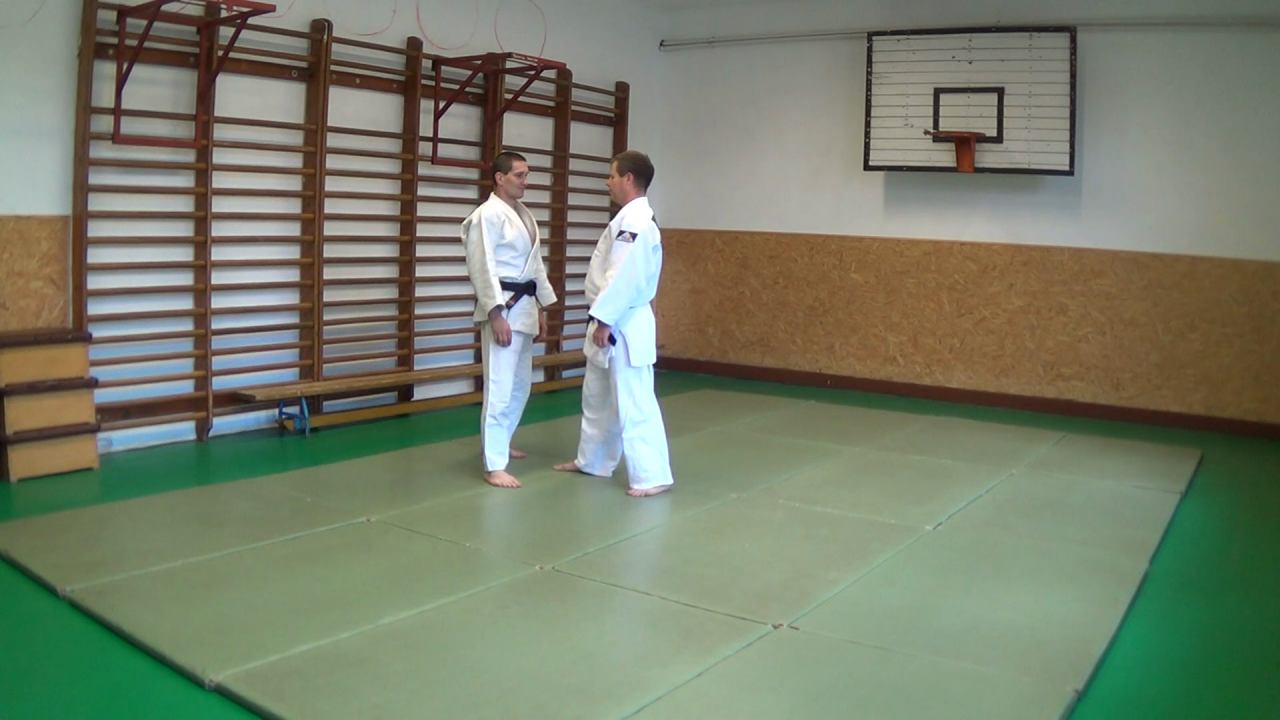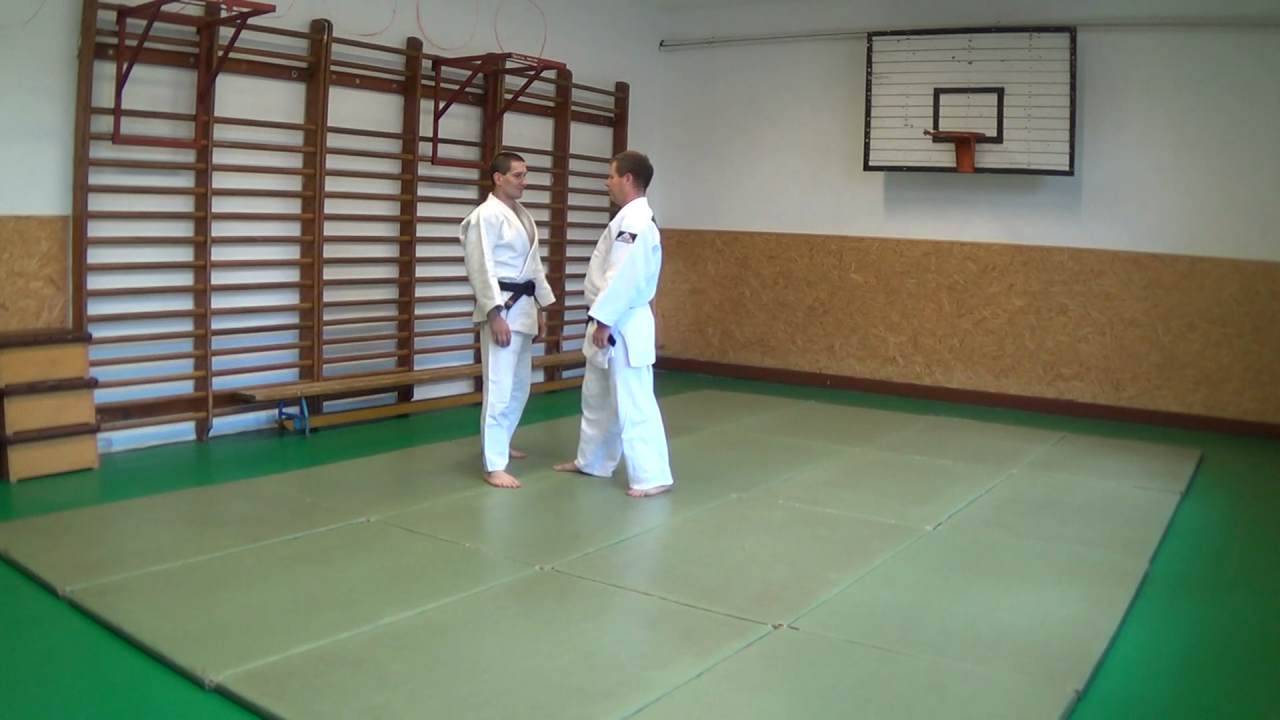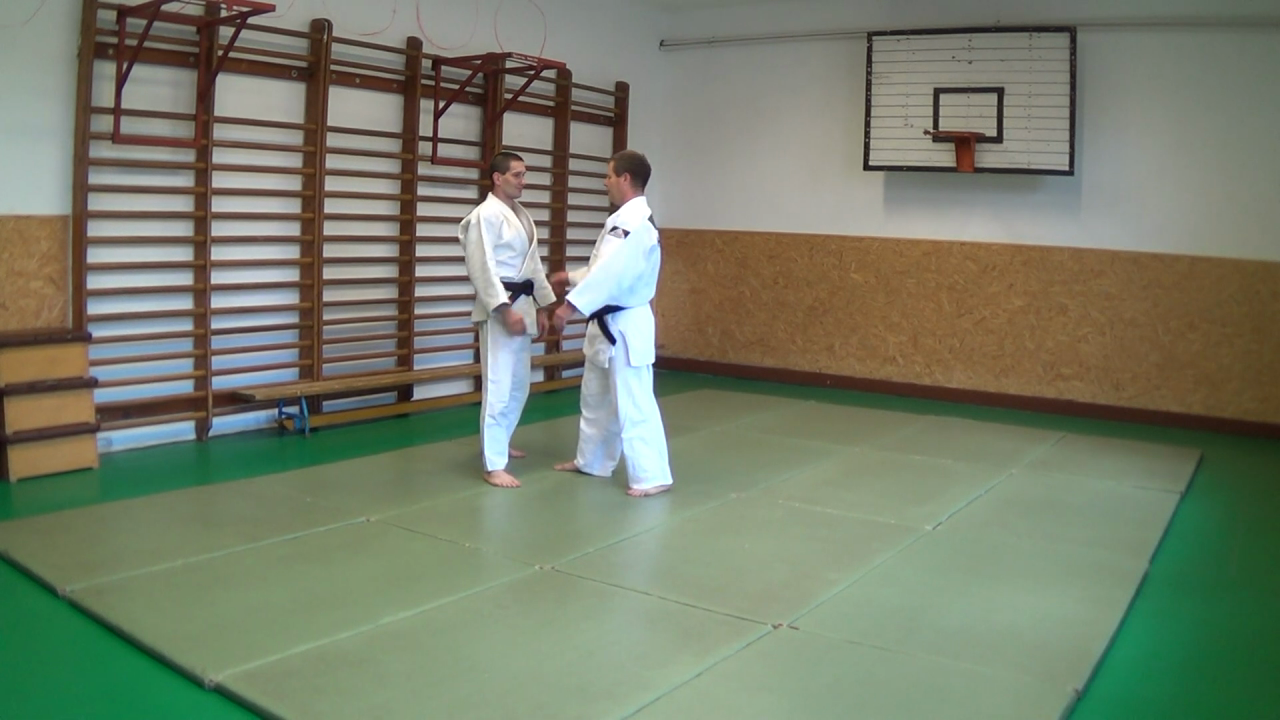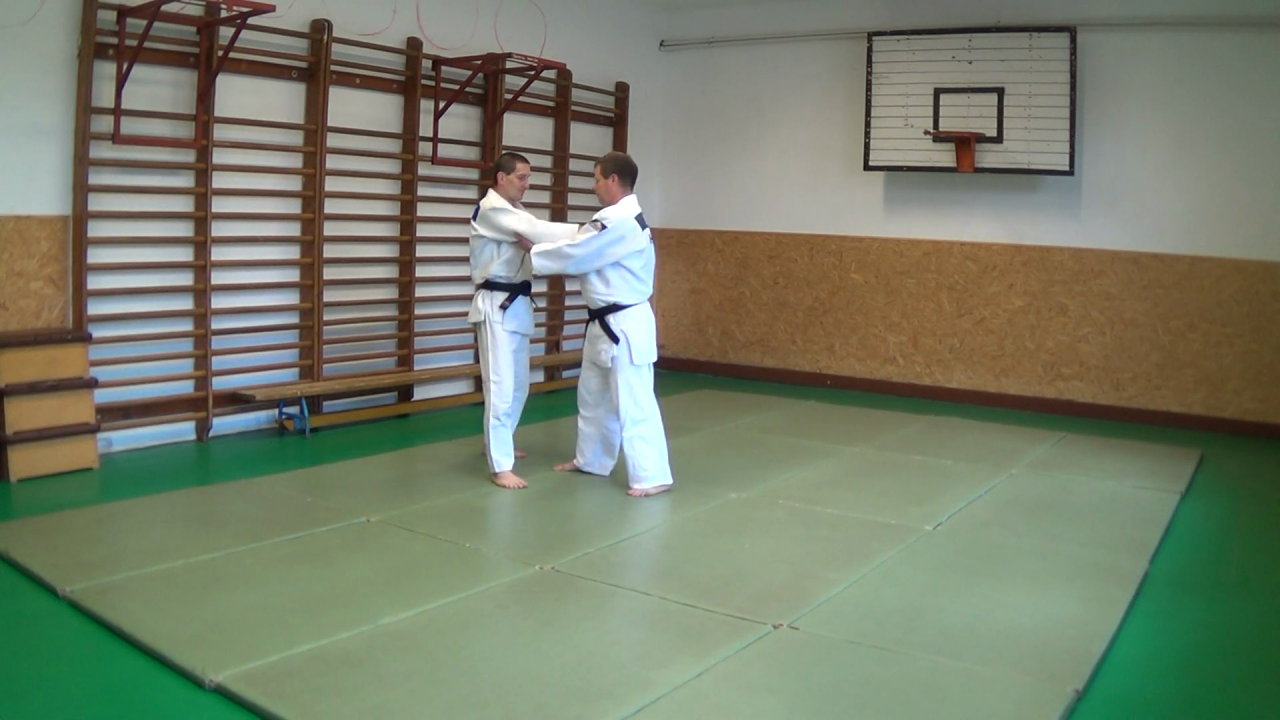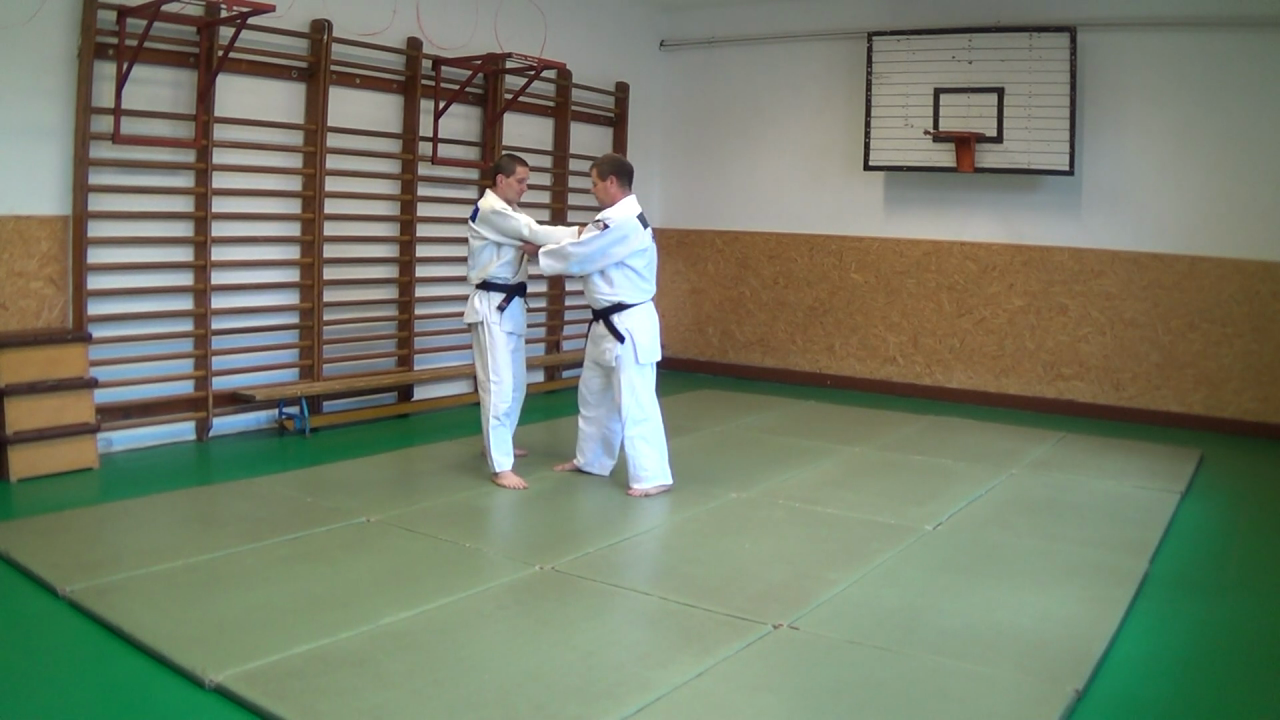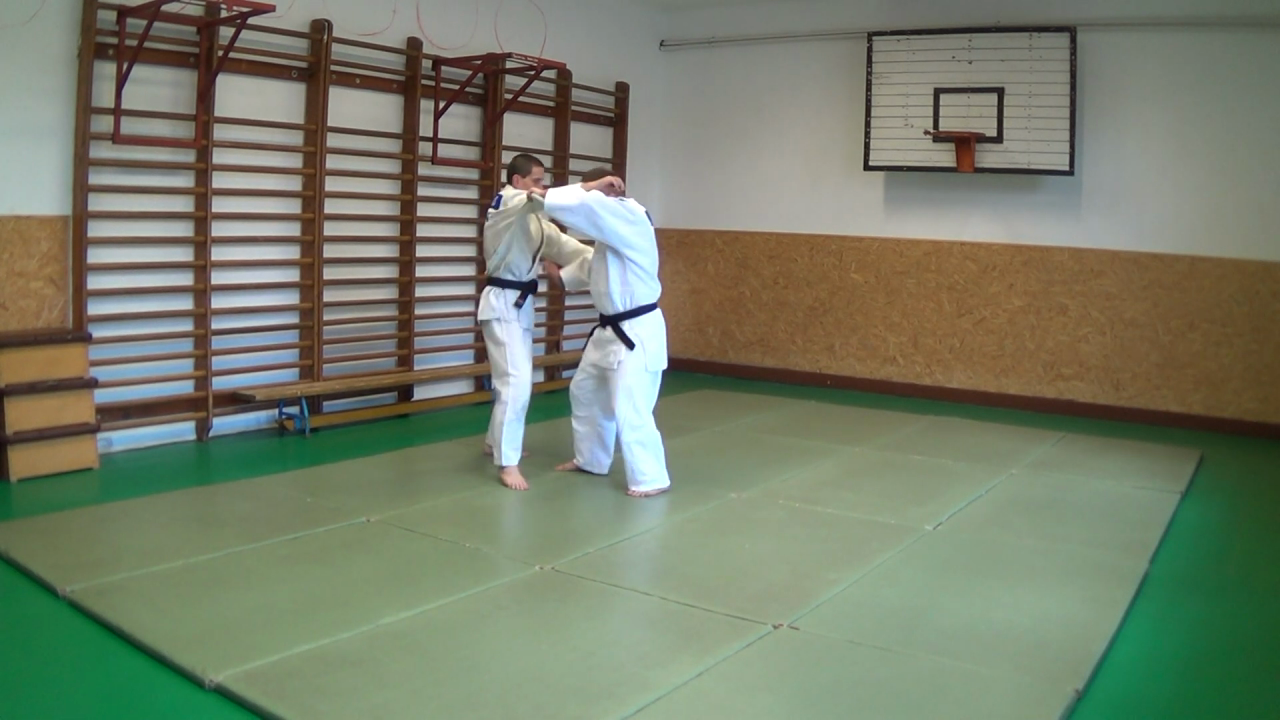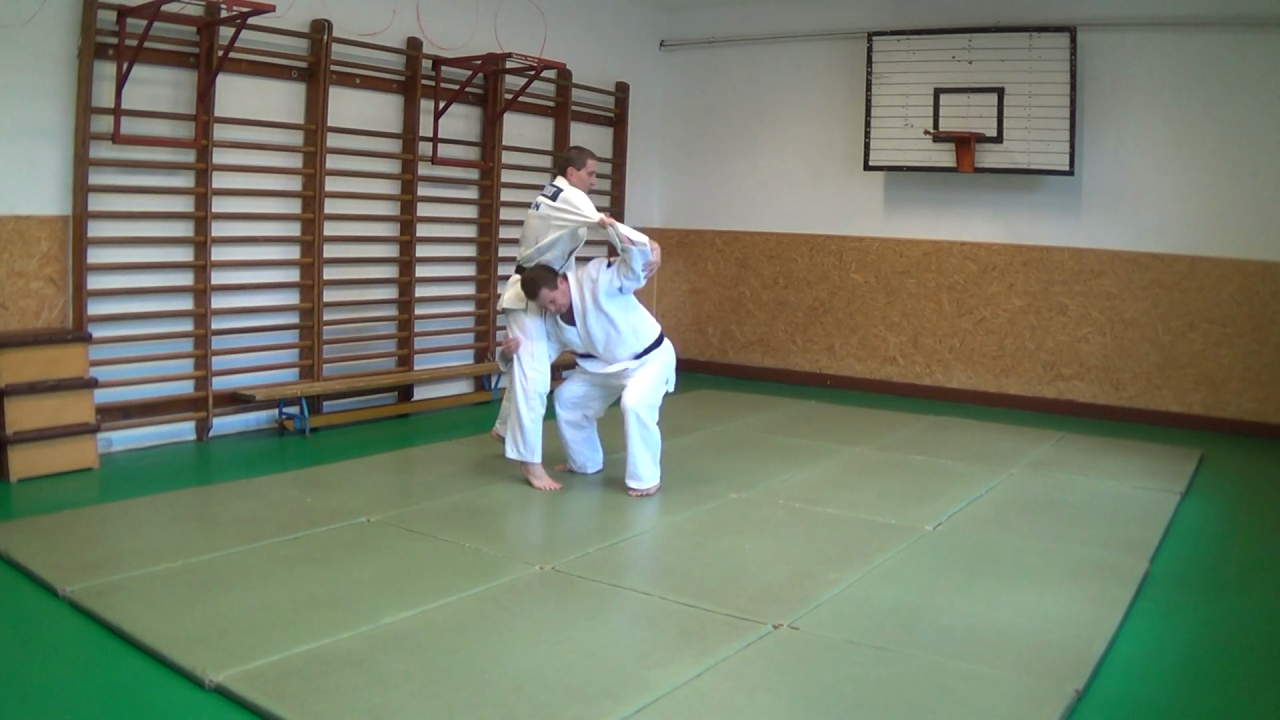
dt=0.5s
person 1, frame 1
left shoulder: (523, 214)
right shoulder: (487, 215)
right elbow: (482, 268)
left wrist: (540, 308)
right wrist: (496, 314)
left hip: (524, 306)
right hip: (501, 307)
left knee: (520, 384)
right knee: (500, 387)
left ankle: (500, 443)
right ankle: (494, 465)
person 1, frame 2
left shoulder: (522, 215)
right shoulder: (485, 216)
right elbow: (481, 269)
left wrist: (539, 308)
right wrist: (495, 314)
left hip: (524, 306)
right hip: (501, 307)
left knee: (519, 384)
right knee: (500, 386)
left ankle: (500, 443)
right ankle: (494, 465)
person 1, frame 3
left shoulder: (521, 215)
right shoulder: (486, 215)
left elbow: (533, 263)
right elbow: (483, 268)
left wrist: (543, 305)
right wrist: (506, 309)
left hip: (521, 306)
right hip: (498, 308)
left knee: (518, 383)
right knee: (499, 386)
left ankle: (499, 443)
right ankle: (493, 465)
person 1, frame 4
left shoulder: (516, 213)
right shoulder: (491, 210)
left elbow: (539, 240)
right elbow: (536, 232)
left wrist: (581, 237)
right wrist: (582, 233)
left hip: (518, 304)
right hip: (497, 307)
left knee: (517, 384)
right knee: (501, 386)
left ankle: (497, 443)
right ankle: (501, 467)
person 1, frame 5
left shoulder: (509, 213)
right shoulder: (489, 210)
left elbow: (534, 242)
right elbow: (536, 234)
left wrist: (579, 237)
right wrist: (584, 233)
left hip: (510, 306)
right hip: (491, 307)
left knee: (515, 382)
right knee: (498, 386)
left ankle: (500, 443)
right ankle: (500, 466)
person 1, frame 6
left shoulder: (531, 214)
right shoulder: (508, 203)
left elbow: (560, 243)
right elbow: (538, 199)
left wrist: (596, 256)
left hip: (520, 303)
right hip: (502, 304)
left knee: (514, 378)
right knee: (516, 380)
left ankle: (498, 440)
right ankle: (508, 463)
person 1, frame 7
left shoulder: (552, 195)
right shoulder: (565, 196)
left knee: (525, 369)
right knee: (533, 376)
left ankle: (506, 428)
right ankle: (530, 461)
person 2, frame 1
left shoulder: (634, 221)
right shoulder: (631, 218)
left elbow: (624, 278)
left wrist: (604, 320)
left hip: (624, 326)
right hip: (614, 323)
left knee: (635, 404)
right knee: (598, 397)
left ankle: (652, 476)
right ankle: (592, 461)
person 2, frame 2
left shoulder: (634, 221)
right shoulder: (631, 219)
left elbow: (623, 278)
left wrist: (604, 321)
left hip: (624, 326)
right hip: (614, 323)
left knee: (634, 404)
right knee: (597, 397)
left ankle: (652, 476)
right ankle: (592, 461)
person 2, frame 3
left shoulder: (632, 221)
right shoulder: (630, 218)
left elbow: (609, 271)
left wrist: (571, 301)
right wrist: (572, 278)
left hip: (624, 325)
right hip: (609, 324)
left knee: (633, 404)
right knee: (596, 396)
left ankle: (651, 476)
right ankle: (591, 461)
person 2, frame 4
left shoulder: (619, 222)
right shoulder: (622, 218)
left elbow: (575, 254)
right elbow: (585, 252)
left wrist: (533, 252)
right wrist: (543, 247)
left hip: (625, 325)
right hip: (607, 323)
left knee: (633, 402)
right knee: (593, 395)
left ankle: (651, 476)
right ankle: (591, 459)
person 2, frame 5
left shoulder: (621, 223)
right shoulder: (622, 218)
left elbow: (578, 257)
right elbow: (589, 255)
left wrist: (540, 252)
right wrist: (546, 251)
left hip: (629, 325)
right hip: (609, 324)
left knee: (635, 402)
right knee: (594, 395)
left ankle: (651, 476)
right ankle: (591, 459)
person 2, frame 6
left shoulder: (629, 218)
right shoulder: (613, 225)
left elbow: (586, 203)
right elbow: (594, 267)
left wrist: (548, 197)
left hip: (636, 331)
right hip: (611, 329)
left knee: (630, 408)
right knee: (587, 392)
left ankle: (650, 479)
right ankle: (590, 459)
person 2, frame 7
left shoulder: (593, 277)
right shoulder: (550, 316)
left elbow: (634, 264)
left wrist: (618, 232)
right wrist: (511, 350)
left hip: (650, 357)
right hip: (606, 365)
left knee: (636, 404)
right knee: (567, 400)
left ankle: (644, 479)
right ankle: (585, 462)
